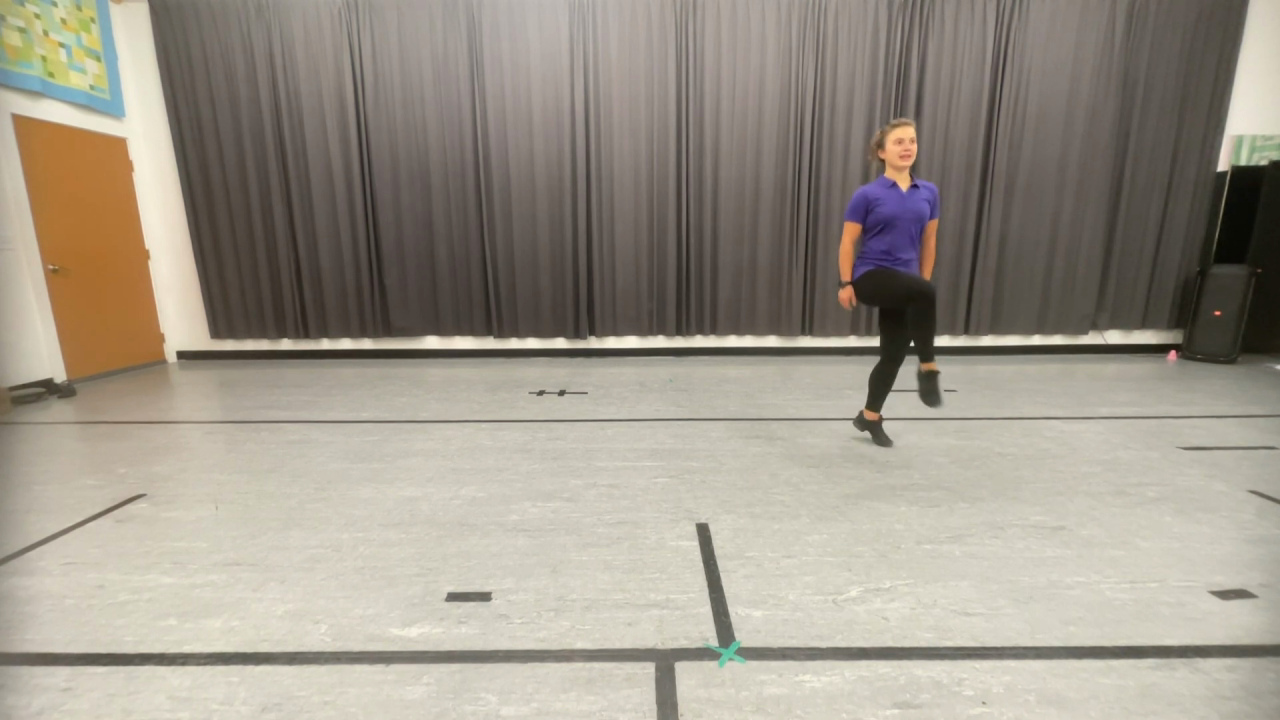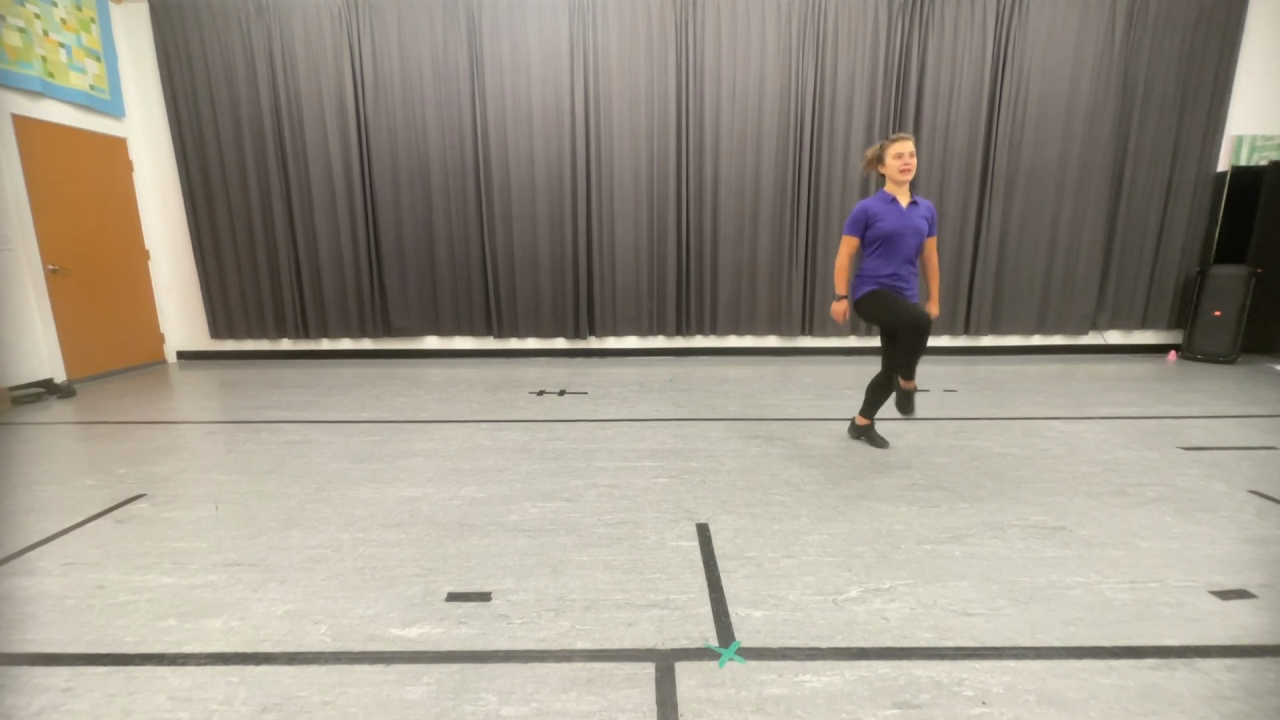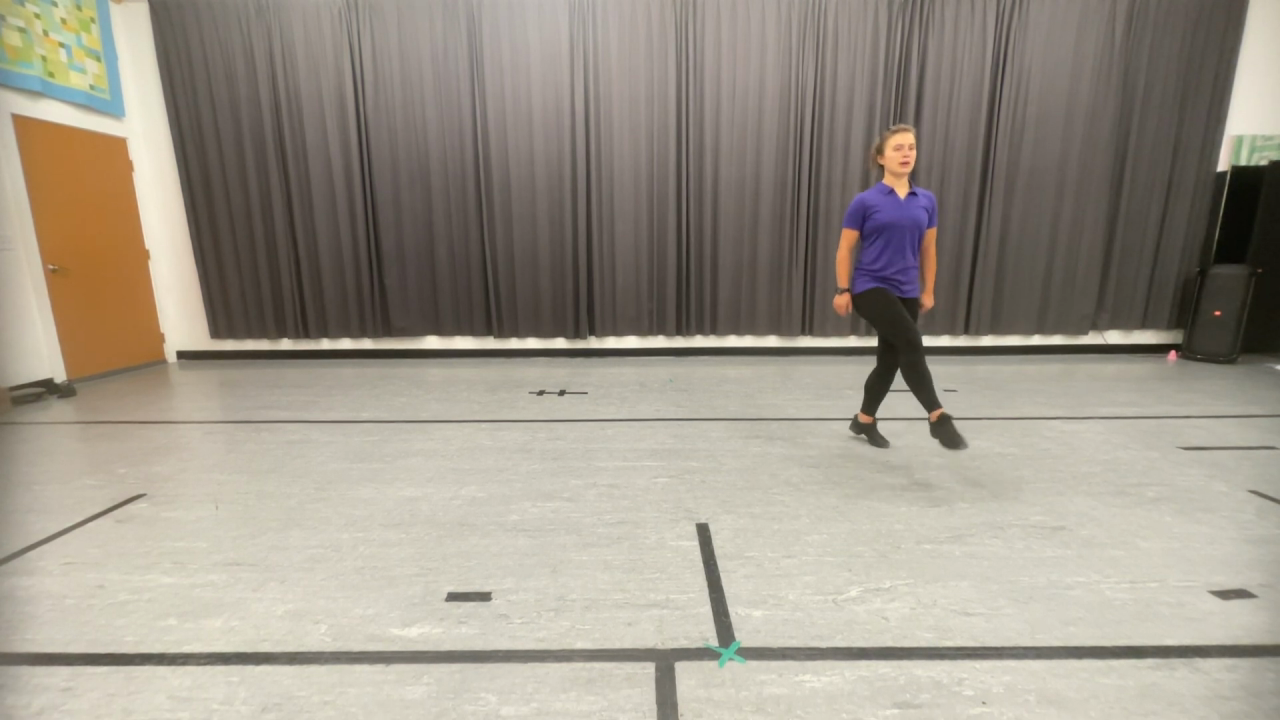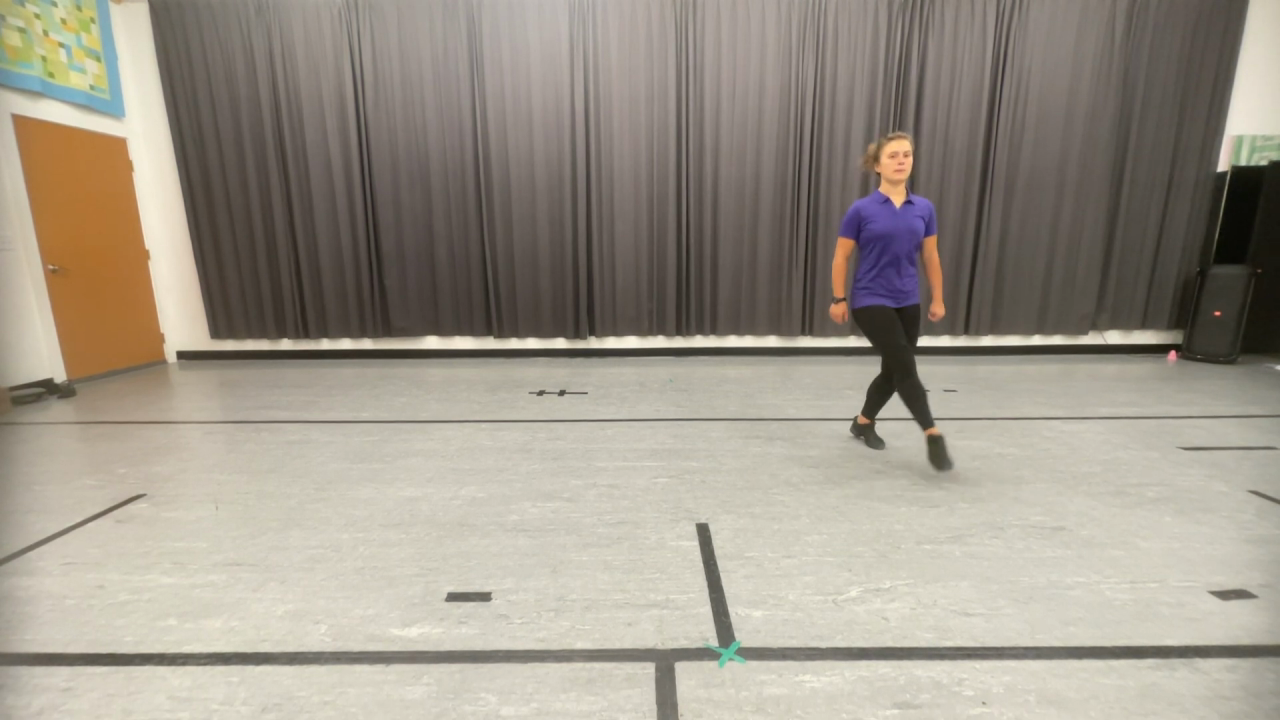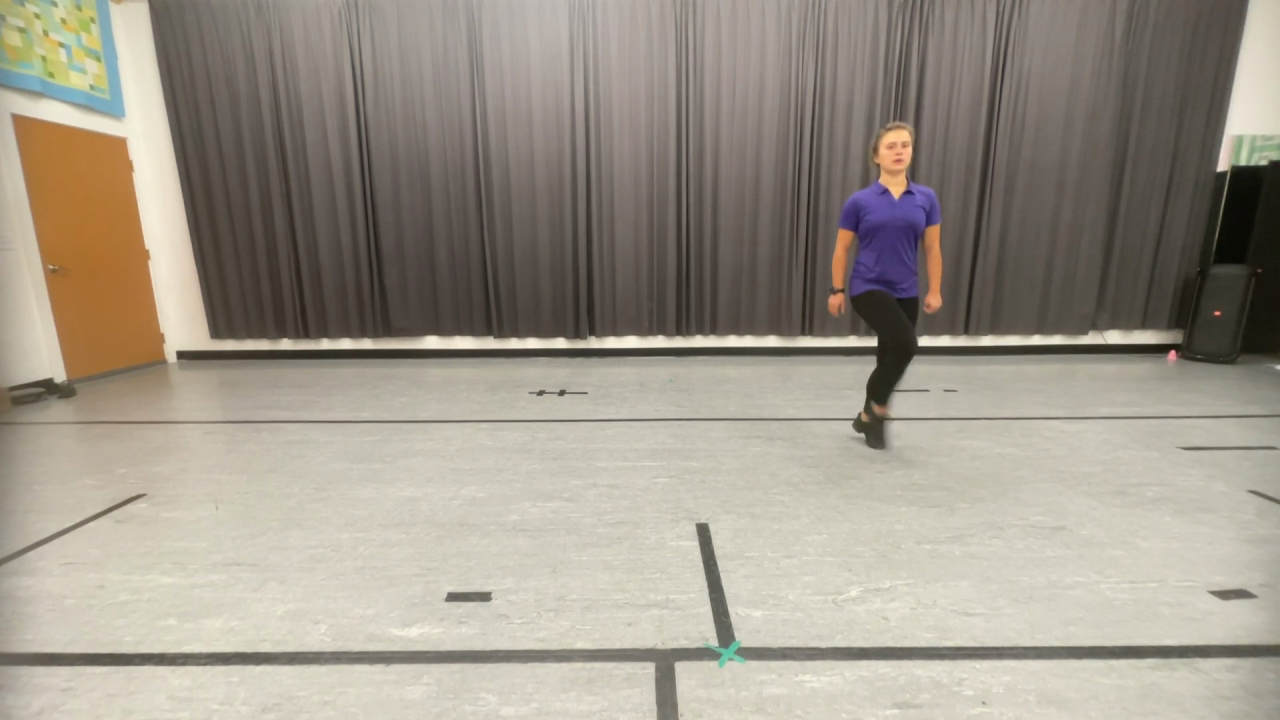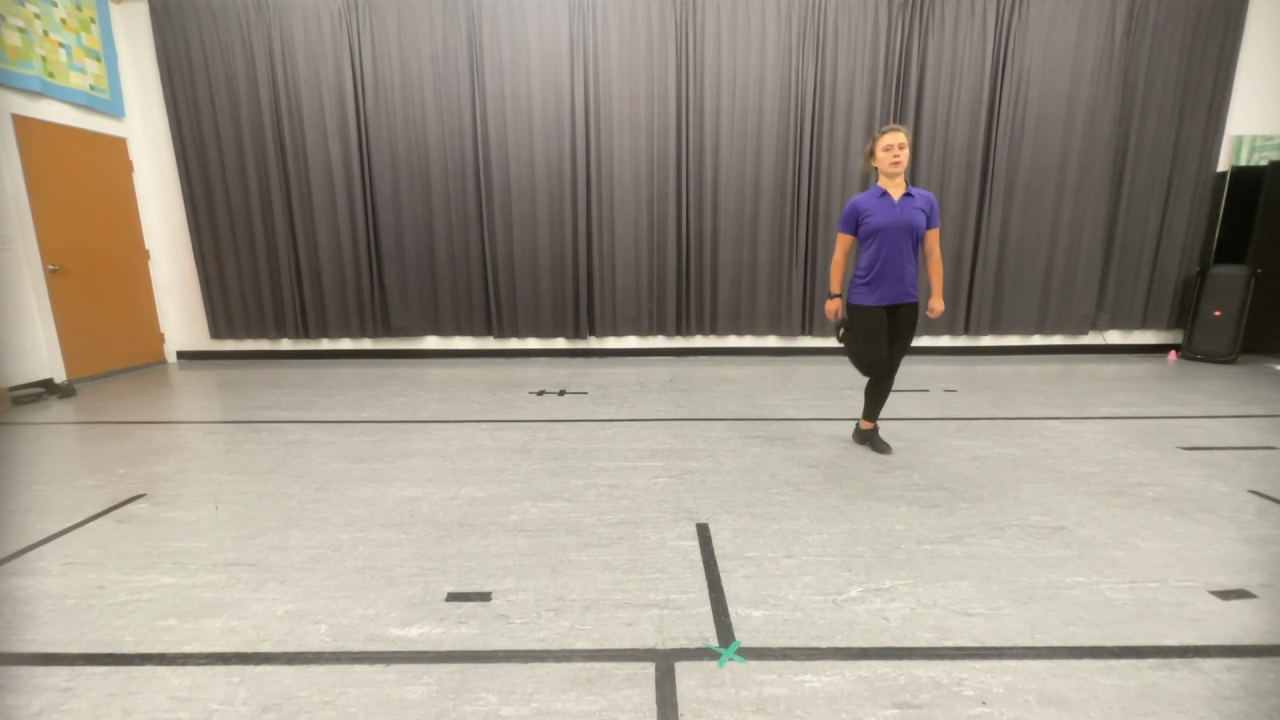
dt=0.2s
person 1, frame 1
left shoulder: (929, 193)
right shoulder: (868, 195)
left elbow: (928, 241)
right elbow: (848, 243)
left wrist: (924, 279)
right wrist: (846, 284)
left hip: (902, 282)
right hip: (870, 276)
left knee: (893, 354)
right knee: (922, 293)
left ankle: (870, 416)
right ankle: (928, 370)
person 1, frame 2
left shoulder: (926, 209)
right shoulder: (866, 209)
left elbow: (929, 258)
right elbow: (844, 256)
left wrist: (934, 299)
right wrist: (840, 297)
left hip: (903, 296)
right hip: (870, 293)
left knee: (892, 367)
right knee: (917, 322)
left ankle: (861, 423)
right ankle: (907, 382)
person 1, frame 3
left shoulder: (926, 202)
right shoulder: (865, 201)
left elbow: (928, 249)
right elbow: (845, 249)
left wrist: (928, 291)
right wrist: (842, 290)
left hip: (906, 292)
right hip: (871, 288)
left knee: (889, 361)
right knee: (910, 342)
left ankle: (864, 421)
right ankle: (938, 417)
person 1, frame 4
left shoulder: (924, 209)
right shoulder: (860, 210)
left elbow: (931, 257)
right elbow: (841, 258)
left wrist: (937, 298)
right wrist: (839, 299)
left hip: (908, 303)
right hip: (870, 301)
left knee: (894, 371)
right knee: (904, 364)
left ankle: (863, 423)
right ankle: (932, 436)
person 1, frame 5
left shoulder: (926, 198)
right shoulder: (859, 201)
left elbow: (932, 248)
right elbow: (842, 249)
left wrist: (934, 290)
right wrist: (837, 290)
left hip: (906, 294)
right hip: (868, 288)
left knee: (891, 358)
right knee: (905, 344)
left ankle: (867, 417)
right ankle: (878, 411)
person 1, frame 6
left shoulder: (925, 202)
right shoulder: (859, 205)
left elbow: (932, 252)
right elbow: (841, 254)
left wrist: (937, 295)
right wrist: (834, 295)
left hip: (906, 300)
right hip: (866, 298)
left knee: (889, 368)
right knee: (875, 364)
left ankle: (866, 427)
right ankle: (847, 334)
